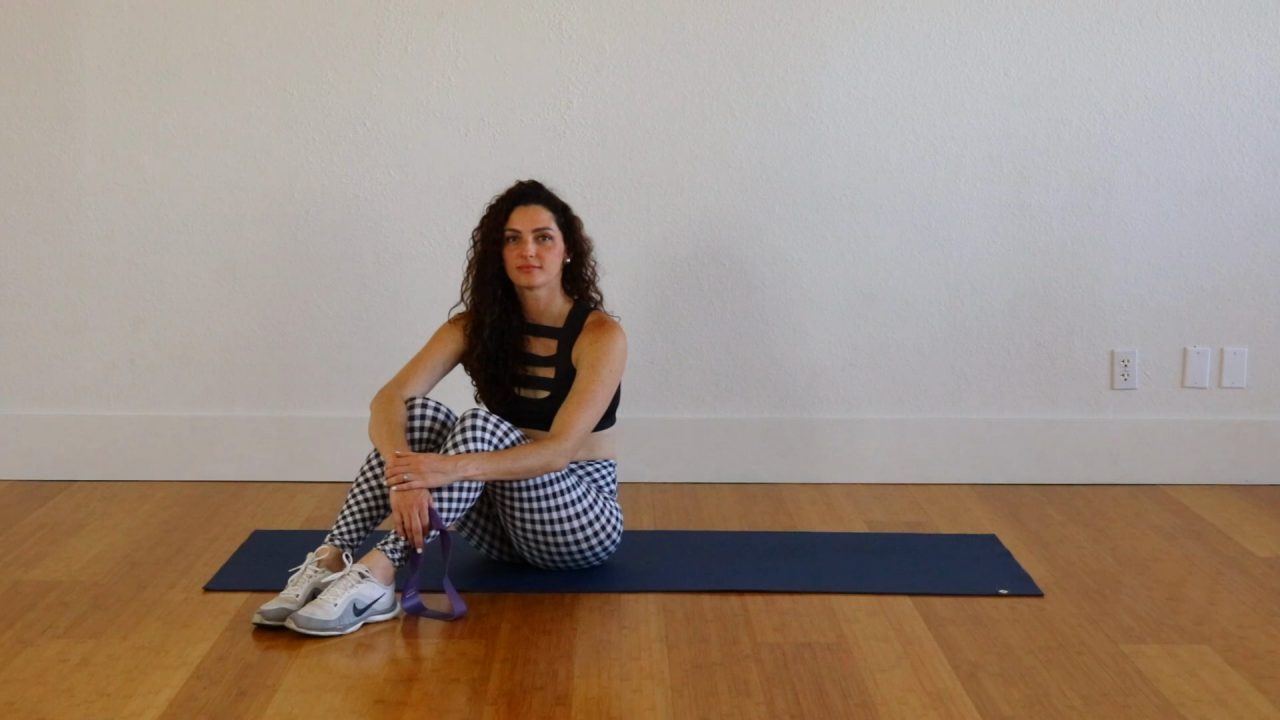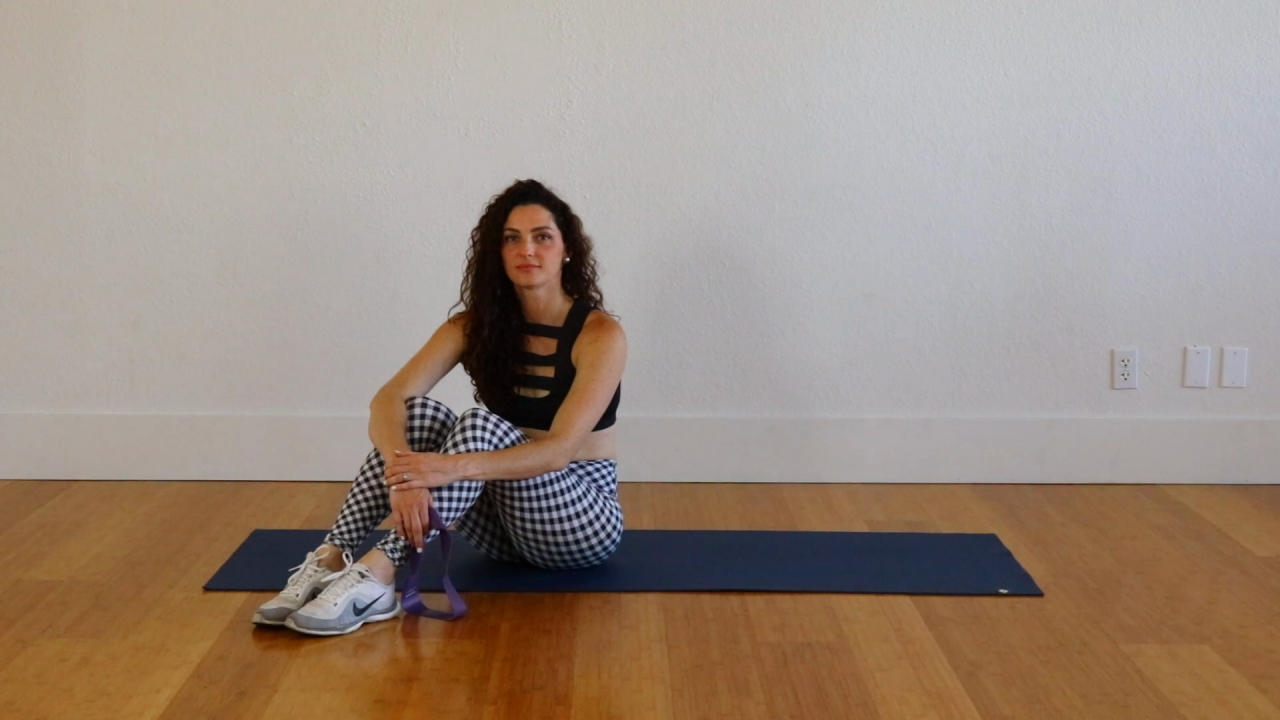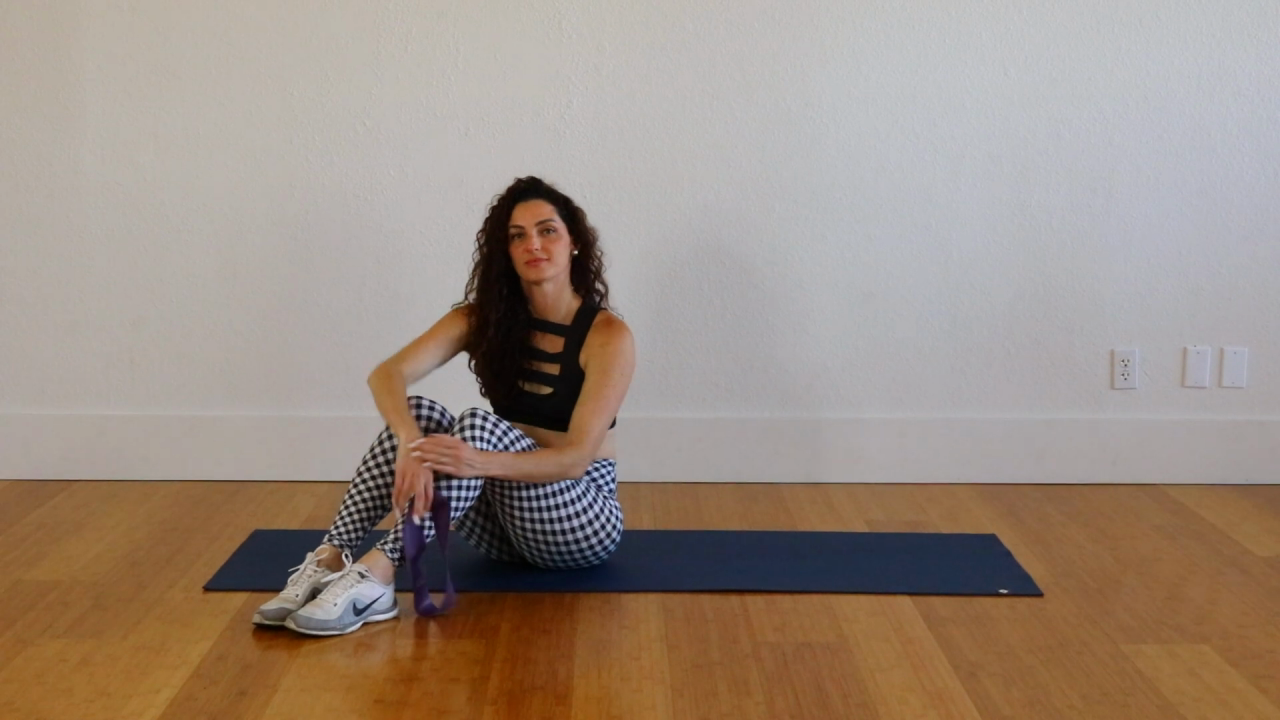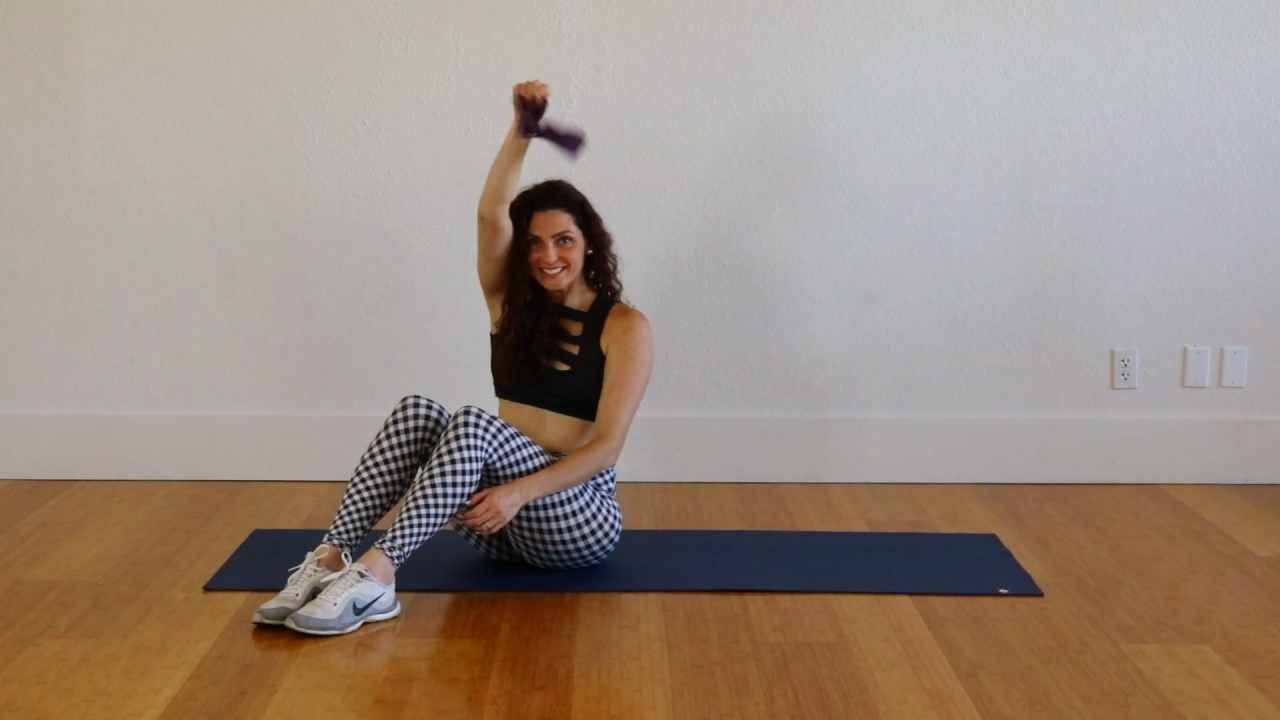
dt=0.7s
person 1, frame 1
left shoulder: (601, 335)
right shoulder: (476, 325)
left elbow: (559, 451)
right elbow: (389, 399)
left wrist: (454, 468)
right wrist: (404, 475)
left hip: (582, 521)
right hip: (504, 521)
left knee: (482, 426)
right knee: (419, 411)
left ankle: (377, 573)
right ankle: (332, 557)
person 1, frame 2
left shoulder: (600, 335)
right shoulder: (475, 325)
left elbow: (559, 451)
right elbow: (389, 398)
left wrist: (454, 468)
right wrist: (403, 475)
left hip: (581, 521)
right hip: (506, 519)
left knee: (481, 424)
right knee: (419, 412)
left ankle: (378, 573)
right ankle: (332, 558)
person 1, frame 3
left shoulder: (609, 335)
right shoulder: (483, 318)
left elbow: (576, 457)
right elbow: (388, 374)
left wrist: (481, 461)
right wrist: (410, 444)
left hip: (581, 522)
right hip: (504, 521)
left knee: (481, 425)
right knee: (419, 413)
left ankle: (377, 573)
right ankle: (331, 558)
person 1, frame 4
left shoulder: (624, 326)
right shoulder: (509, 301)
left elbow: (608, 444)
right elbow: (491, 214)
left wrist: (520, 492)
right wrist: (521, 126)
left hip: (580, 520)
right hip: (509, 517)
left knee: (473, 426)
right knee: (417, 412)
left ankle: (377, 575)
right ankle: (330, 559)
